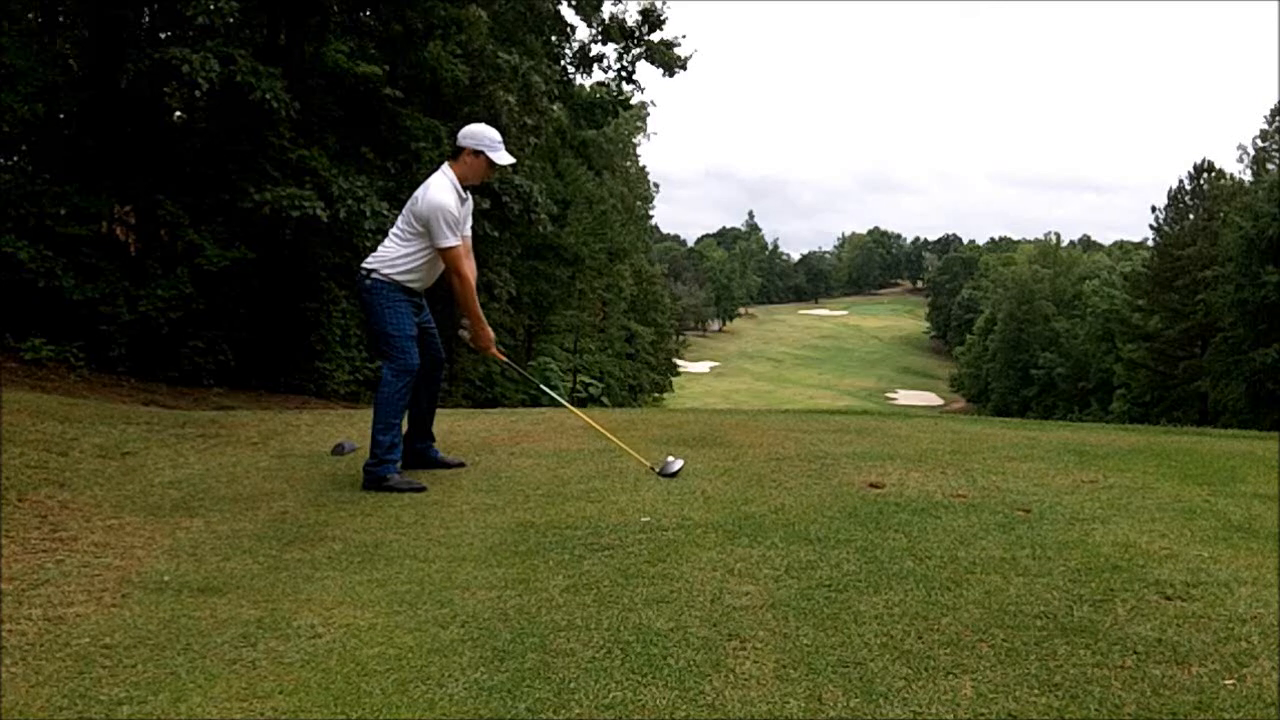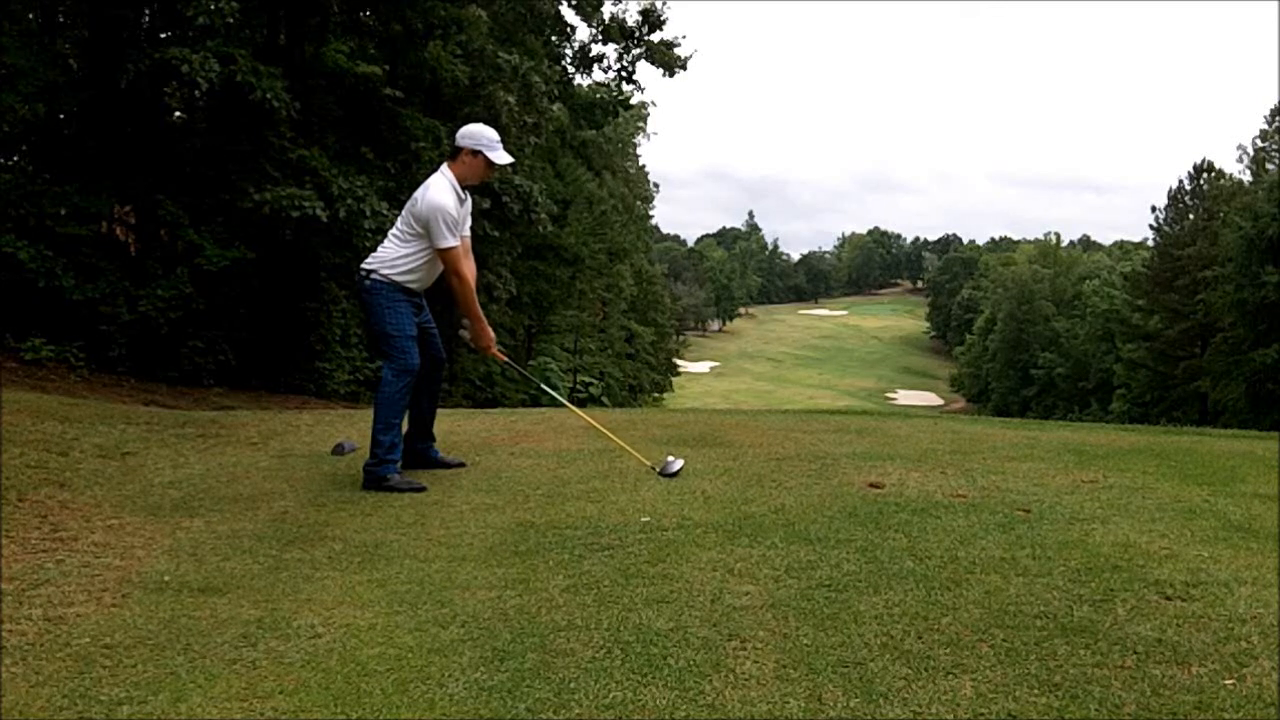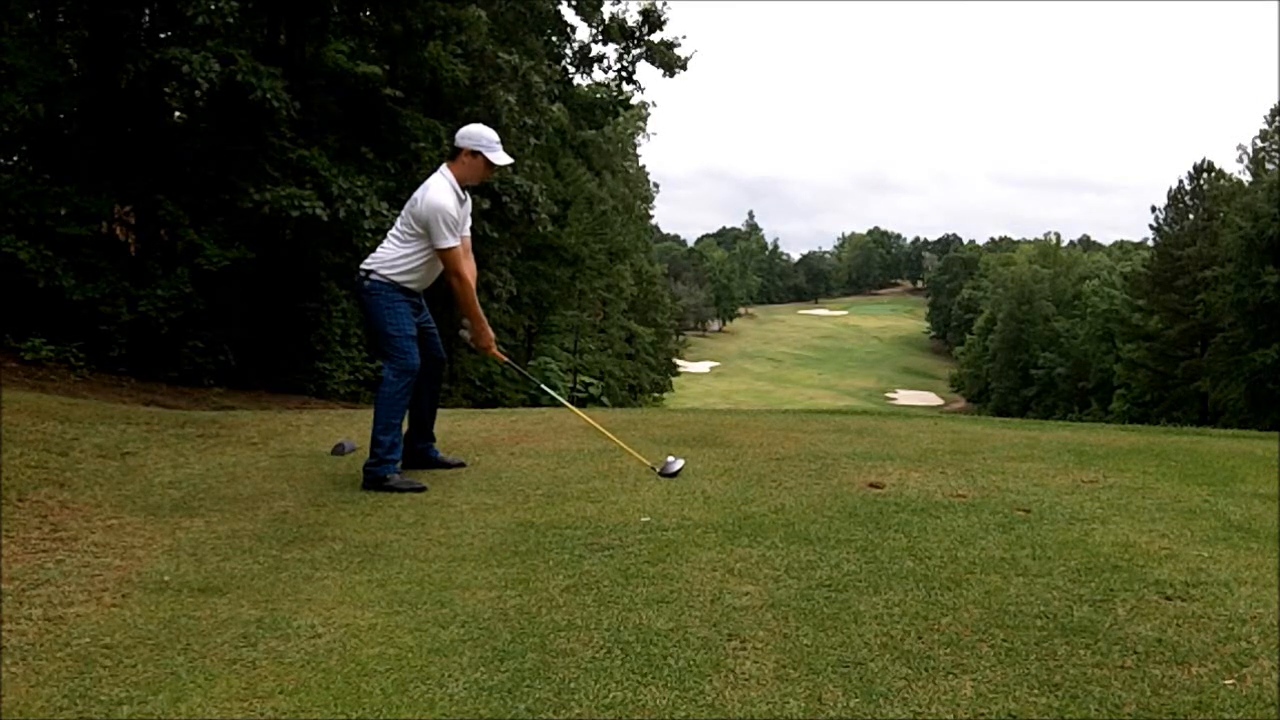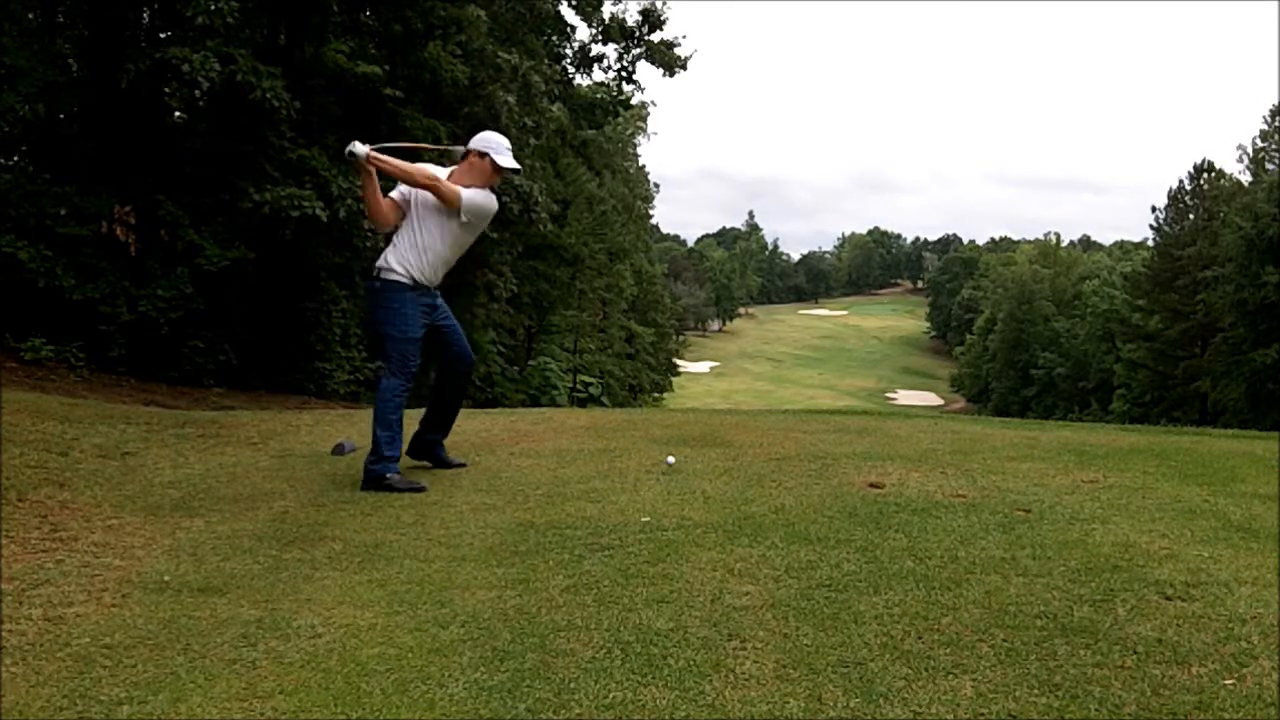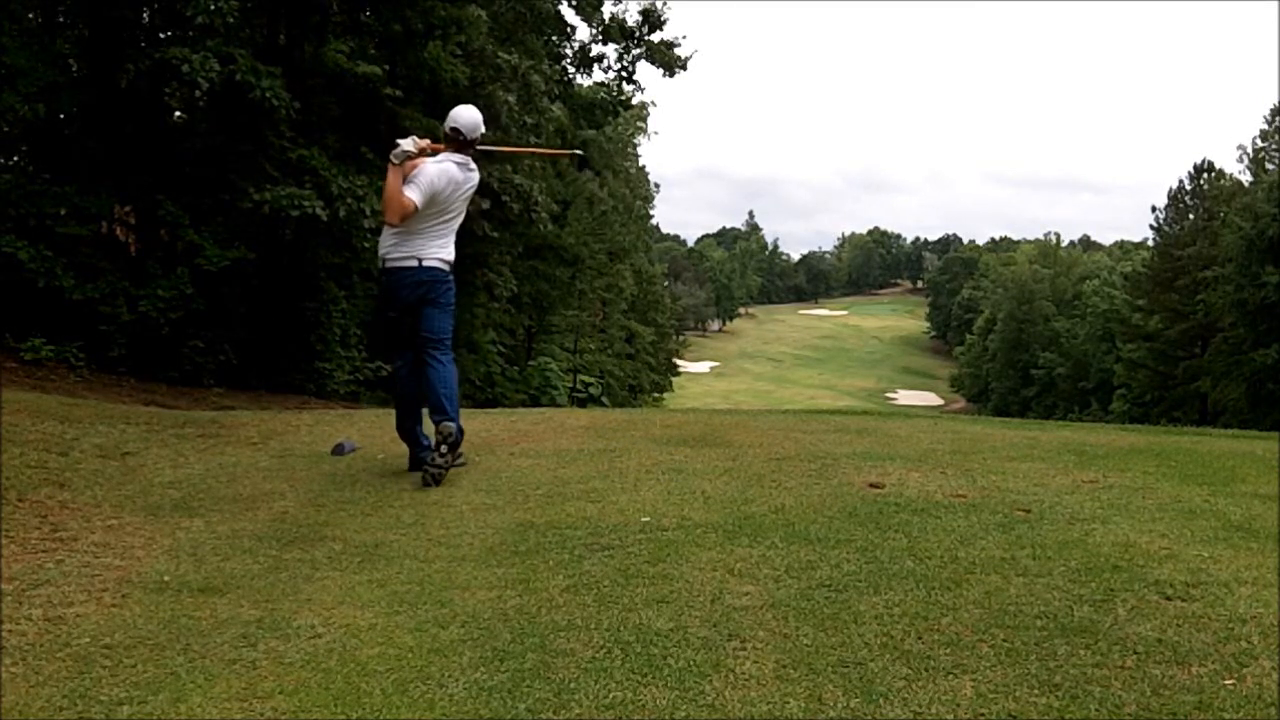
dt=1s
person 1, frame 1
left shoulder: (462, 196)
right shoulder: (441, 198)
left elbow: (467, 261)
right elbow: (457, 272)
left wrist: (470, 319)
right wrist: (480, 327)
left hip: (409, 289)
right hip: (385, 286)
left knee: (432, 362)
right knee: (403, 366)
left ankle: (417, 448)
right ankle: (381, 468)
person 1, frame 2
left shoulder: (461, 195)
right shoulder: (440, 199)
left elbow: (466, 261)
right elbow: (457, 273)
left wrist: (471, 320)
right wrist: (480, 326)
left hip: (408, 290)
right hip: (385, 287)
left knee: (432, 362)
right knee: (403, 366)
left ankle: (418, 449)
right ankle: (381, 468)
person 1, frame 3
left shoulder: (460, 196)
right shoulder: (439, 200)
left elbow: (467, 261)
right elbow: (456, 274)
left wrist: (471, 320)
right wrist: (480, 326)
left hip: (408, 291)
right hip: (384, 287)
left knee: (432, 361)
right knee: (404, 366)
left ankle: (418, 449)
right ankle: (381, 468)
person 1, frame 4
left shoulder: (486, 203)
right shoulder: (423, 185)
left elbow: (432, 183)
right elbow: (384, 221)
left wrist: (373, 160)
right wrist: (368, 172)
left hip: (428, 293)
right hip: (397, 288)
left knee: (460, 362)
right knee: (400, 370)
left ankle: (428, 444)
right ankle: (381, 467)
person 1, frame 5
left shoulder: (432, 171)
right shoulder: (470, 173)
left elbow: (393, 214)
left wrist: (396, 163)
right wrist: (411, 159)
left hip: (399, 273)
right hip: (436, 273)
left knee: (405, 359)
right knee: (438, 352)
left ankle: (418, 447)
right ankle: (446, 425)
